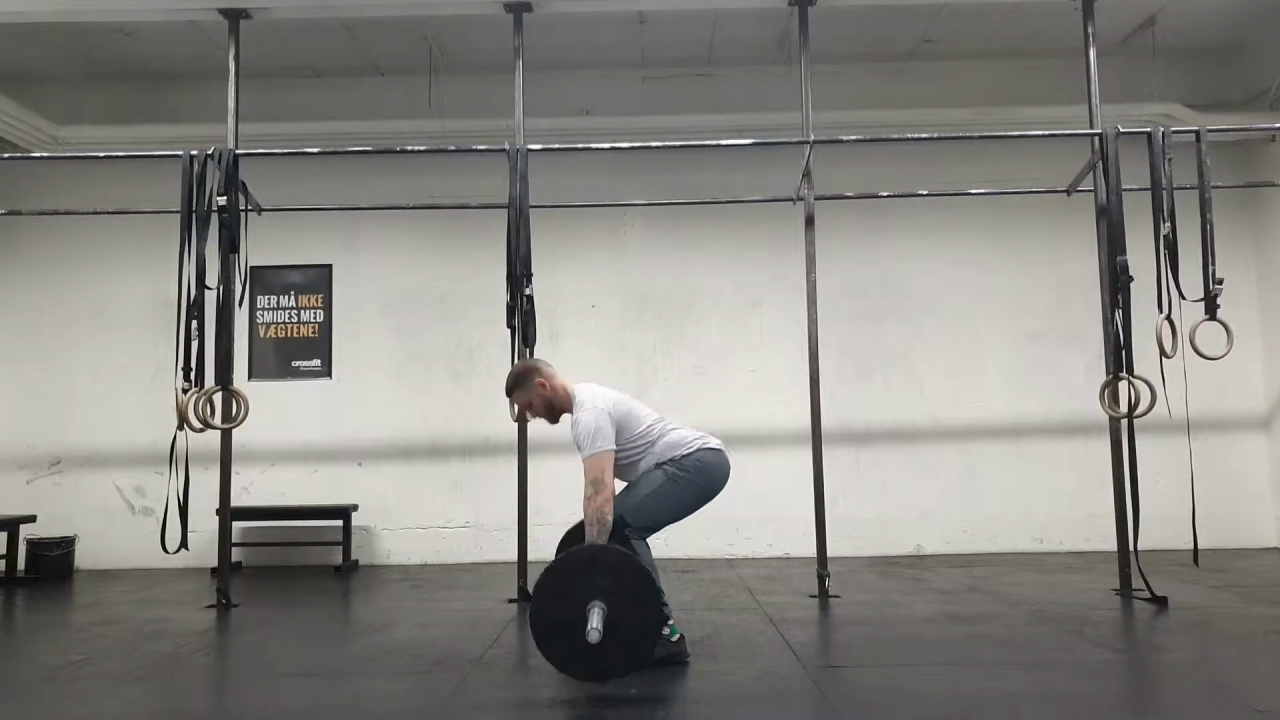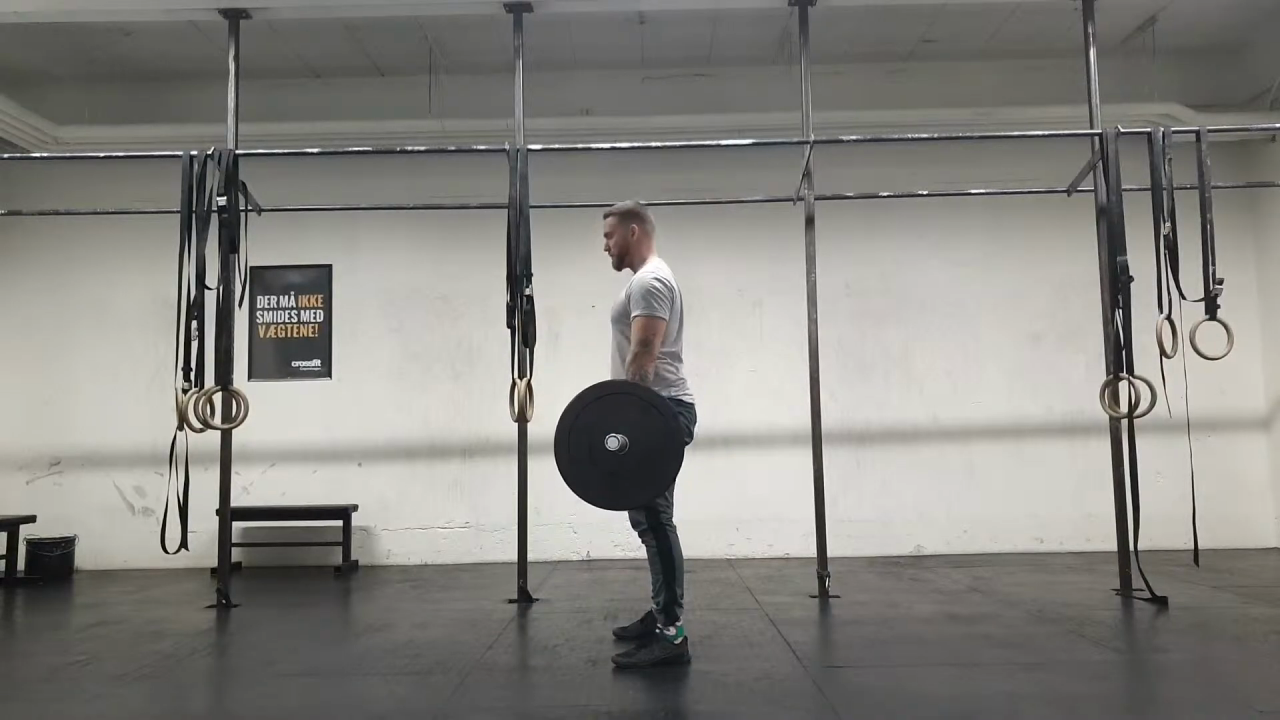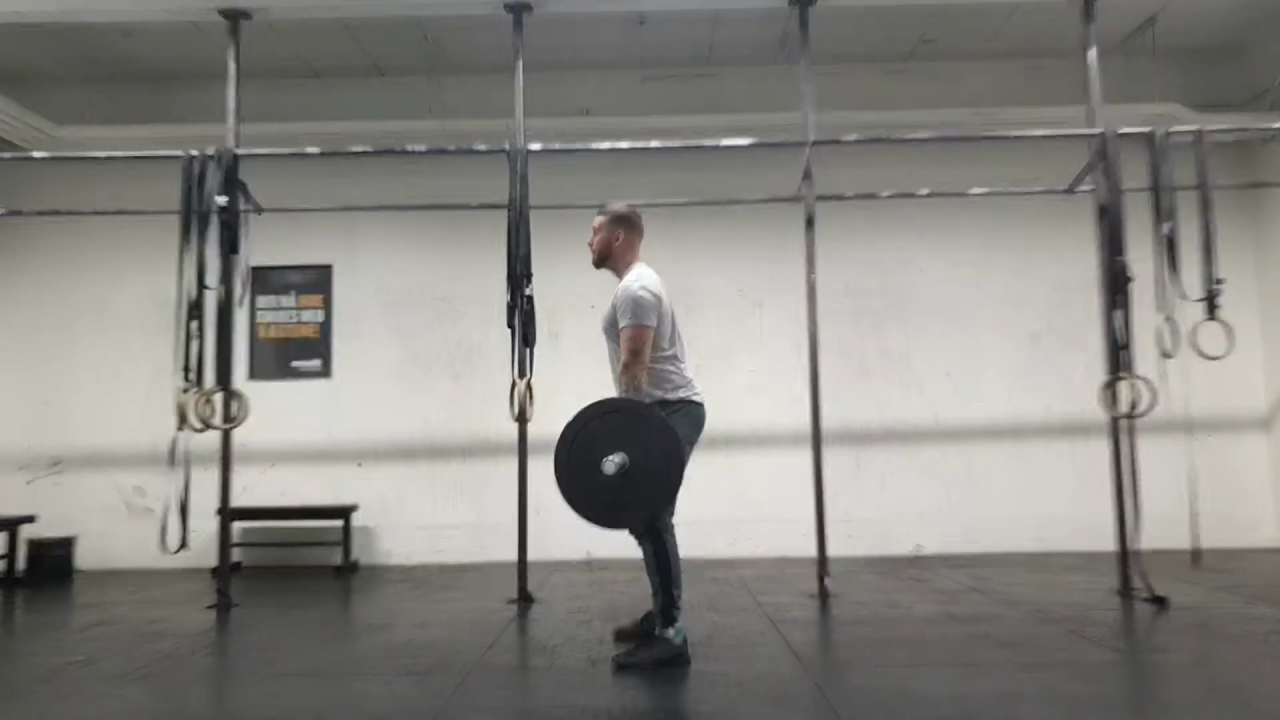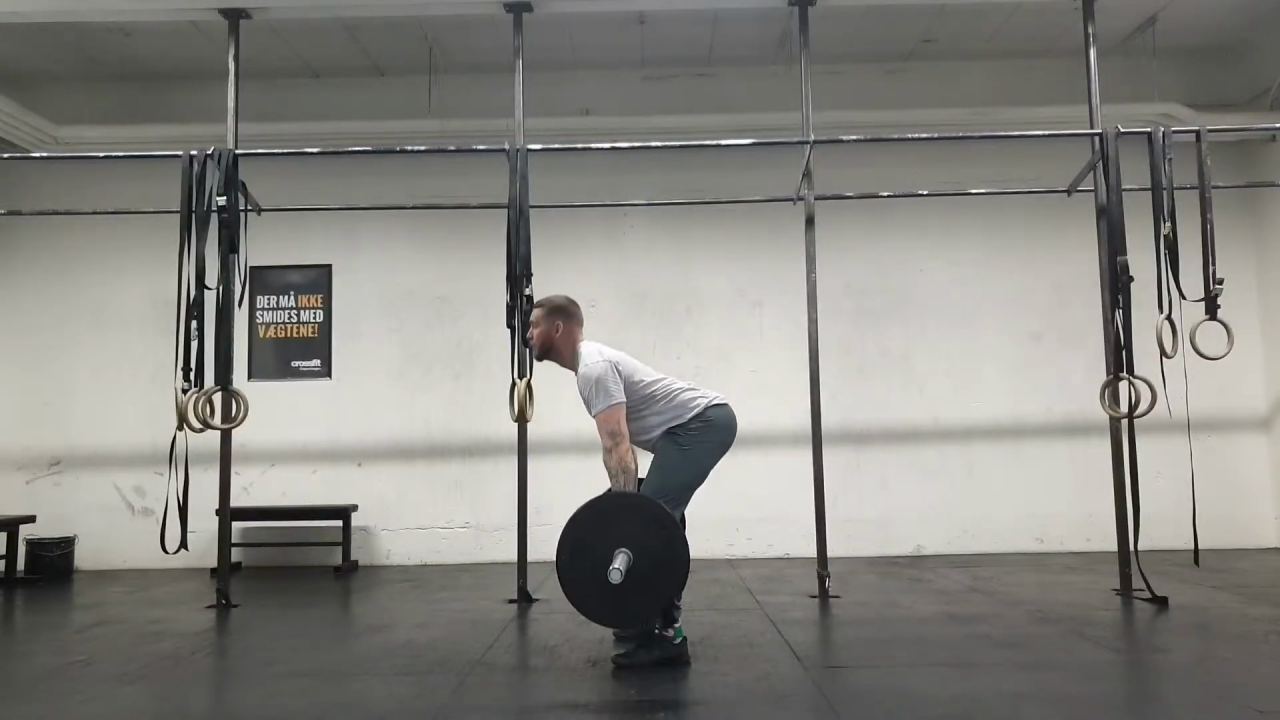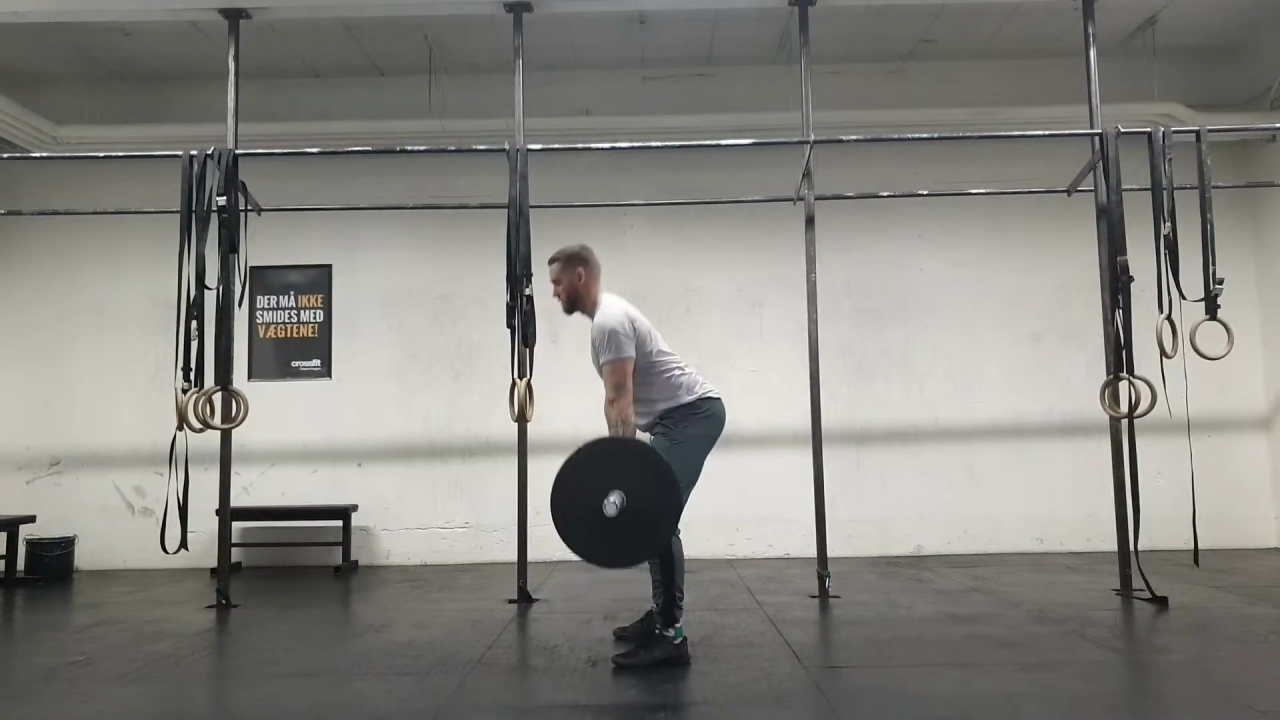
dt=1s
person 1, frame 1
left shoulder: (589, 413)
right shoulder: (588, 400)
left elbow: (599, 495)
right elbow: (601, 490)
left hip: (697, 463)
right hip: (698, 460)
left knee: (622, 529)
right knee: (622, 527)
left ankle: (665, 634)
person 1, frame 2
left shoulder: (648, 280)
right shoulder: (649, 280)
left elbow: (643, 356)
left knee: (654, 519)
right knee: (650, 519)
left ankle: (670, 634)
right ankle: (662, 615)
person 1, frame 3
left shoulder: (634, 288)
right shoulder: (636, 284)
left elbow: (634, 365)
left hip: (669, 412)
right hip: (668, 410)
left knee: (649, 517)
right knee: (648, 516)
left ankle: (669, 635)
right ankle: (662, 615)
person 1, frame 4
left shoulder: (593, 368)
right shoulder: (593, 361)
left elbow: (616, 445)
right elbow: (621, 442)
left hip: (703, 422)
right hip: (705, 420)
left ankle: (669, 636)
right ankle: (660, 617)
person 1, frame 5
left shoulder: (609, 321)
right shoulder: (611, 315)
left elbow: (620, 401)
right elbow: (623, 396)
left hip: (691, 413)
right hip: (683, 413)
left ankle: (670, 635)
right ankle: (661, 615)
